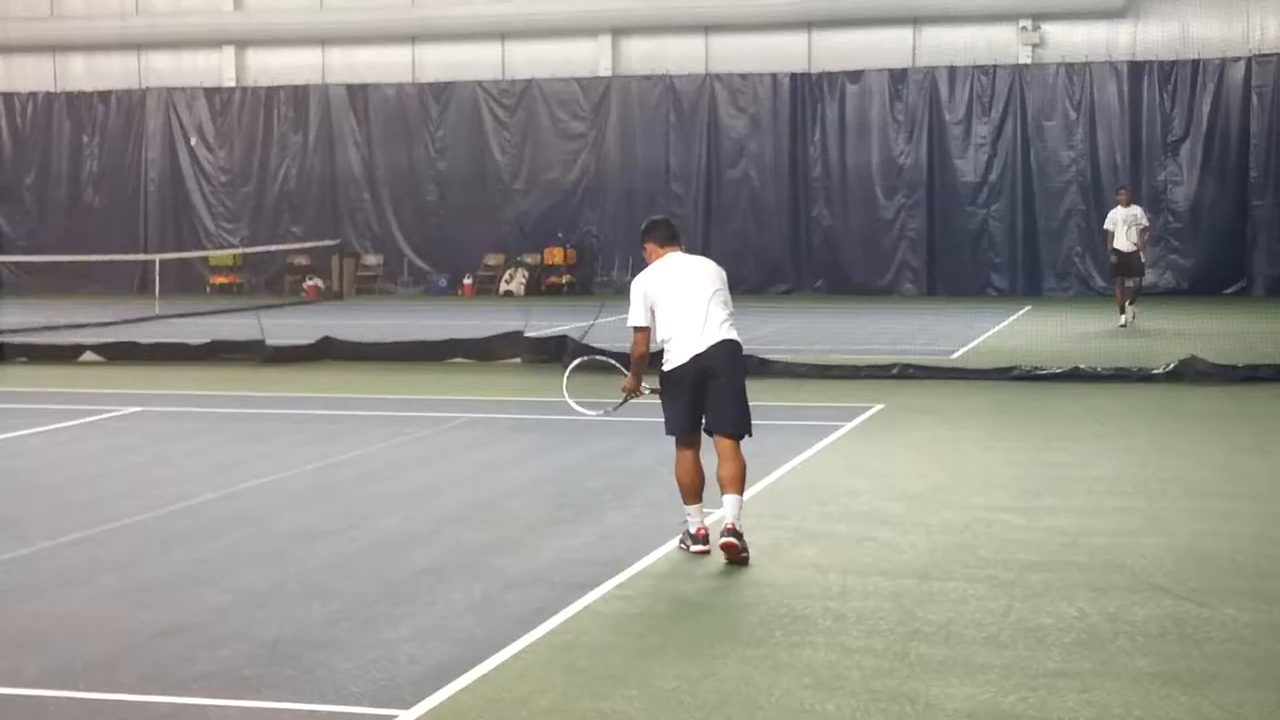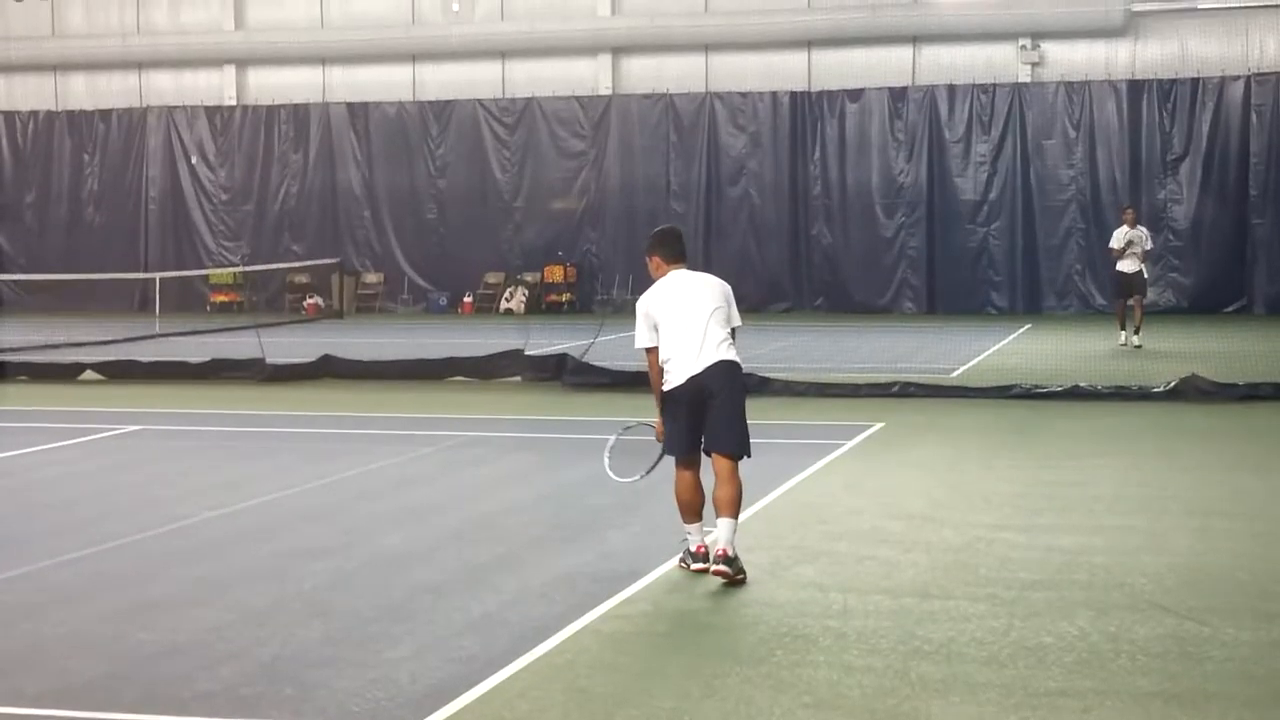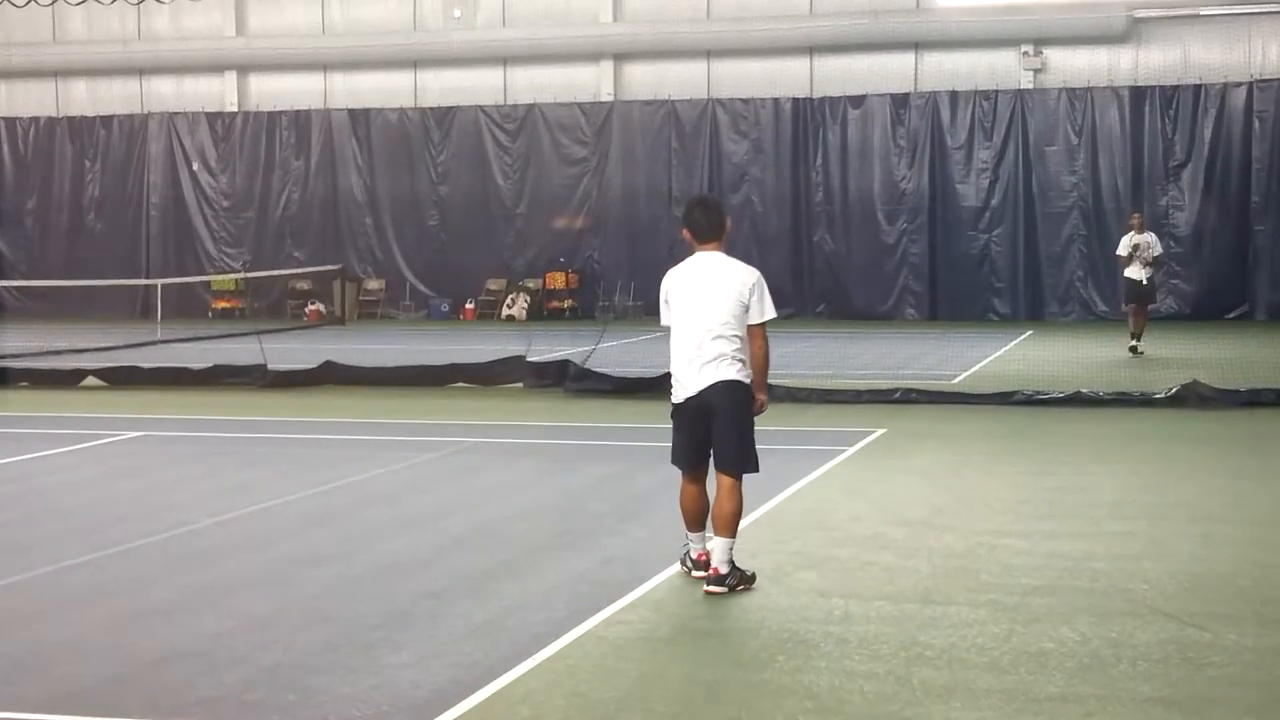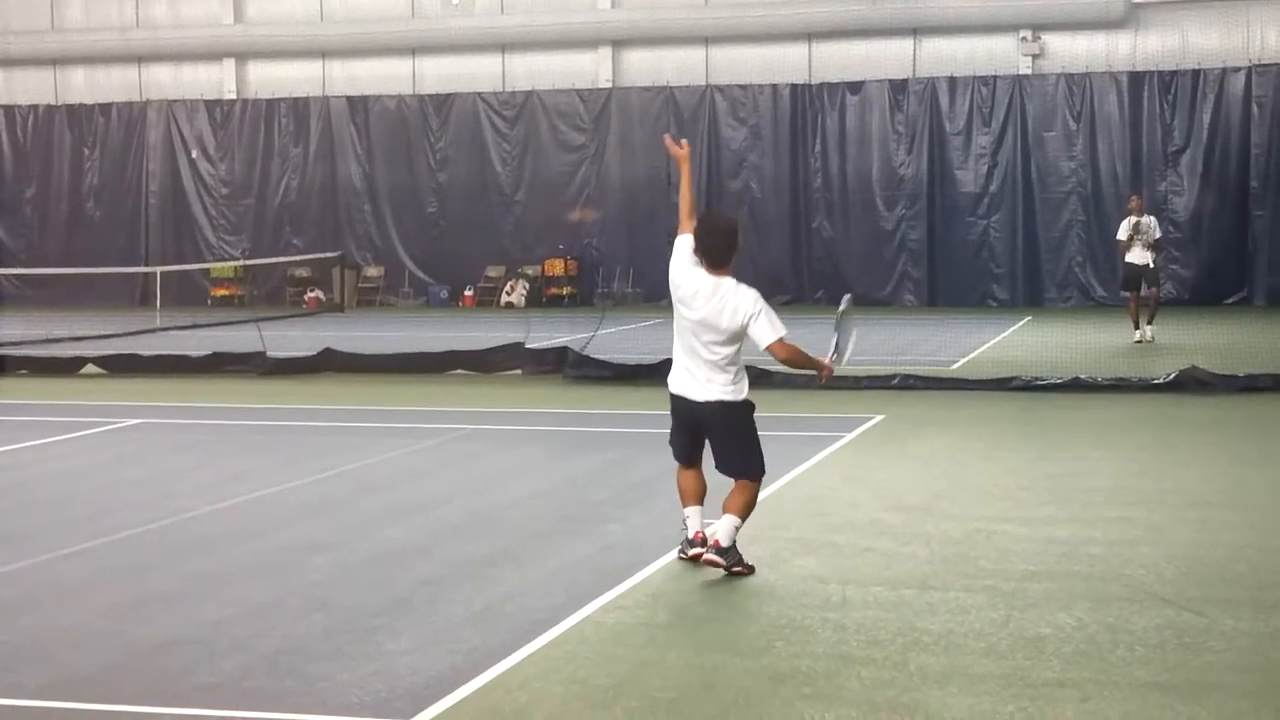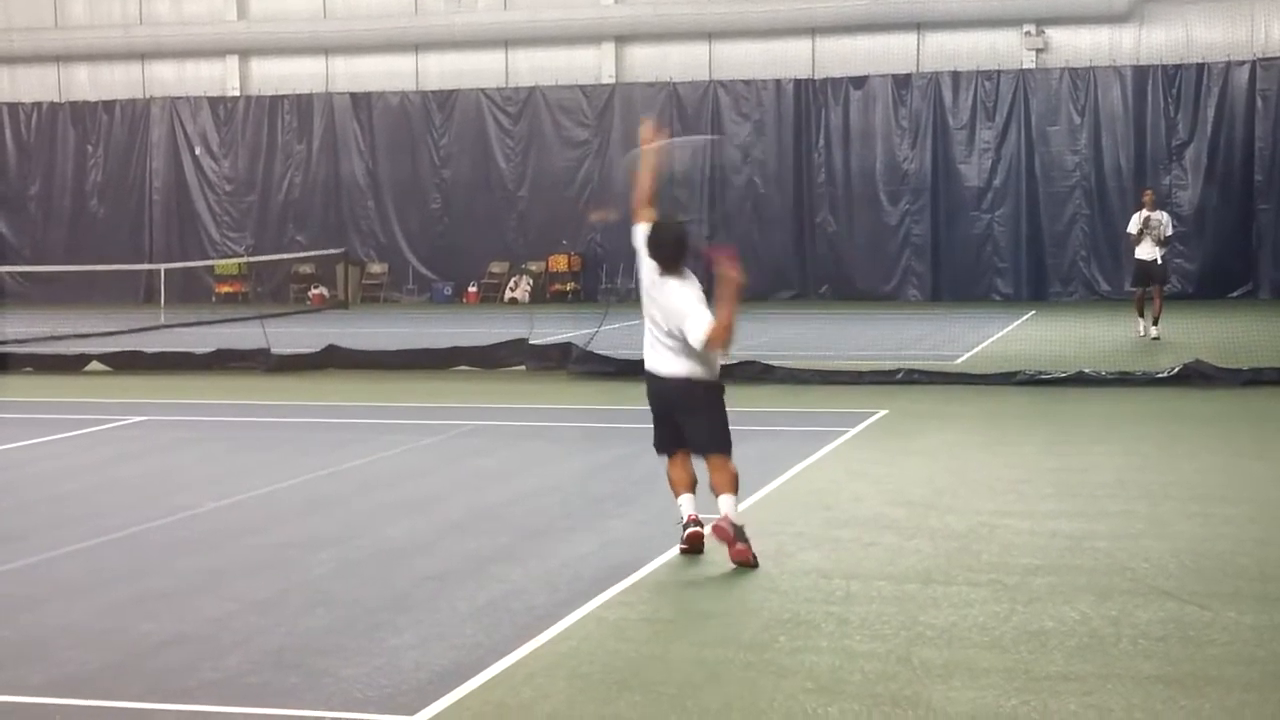
dt=0.5s
person 1, frame 1
left shoulder: (645, 279)
right shoulder: (712, 267)
left elbow: (641, 346)
left wrist: (634, 378)
left hip: (681, 361)
right hip: (724, 351)
left knee: (687, 445)
right knee: (728, 443)
left ankle: (696, 529)
right ankle: (731, 524)
person 1, frame 2
left shoulder: (649, 299)
right shoulder: (718, 285)
left elbow: (655, 365)
left wrist: (662, 413)
left hip: (679, 382)
right hip: (723, 372)
left knee: (686, 466)
right knee: (725, 465)
left ankle: (696, 548)
right ankle: (724, 550)
person 1, frame 3
left shoulder: (673, 278)
right shoulder: (747, 276)
right elbow: (757, 343)
right wrist: (760, 388)
left hip: (686, 389)
right hip: (730, 386)
left knee: (692, 476)
right knee: (729, 479)
left ankle: (697, 555)
right ankle: (721, 568)
person 1, frame 4
left shoulder: (682, 277)
right shoulder: (746, 302)
left elbow: (685, 219)
right elbow: (781, 350)
left wrist: (684, 166)
right wrist: (818, 365)
left hip: (683, 396)
right hip: (726, 403)
left knee: (688, 465)
right knee: (748, 480)
left ankle: (694, 533)
right ankle: (721, 541)
person 1, frame 5
left shoulder: (647, 267)
right shoulder: (687, 296)
left elbow: (642, 208)
right elbow: (715, 342)
left wrist: (648, 156)
right wrist: (728, 293)
left hip: (659, 379)
right hip: (695, 384)
left knee: (678, 454)
right knee: (719, 459)
left ankle: (690, 518)
right ankle: (728, 519)
